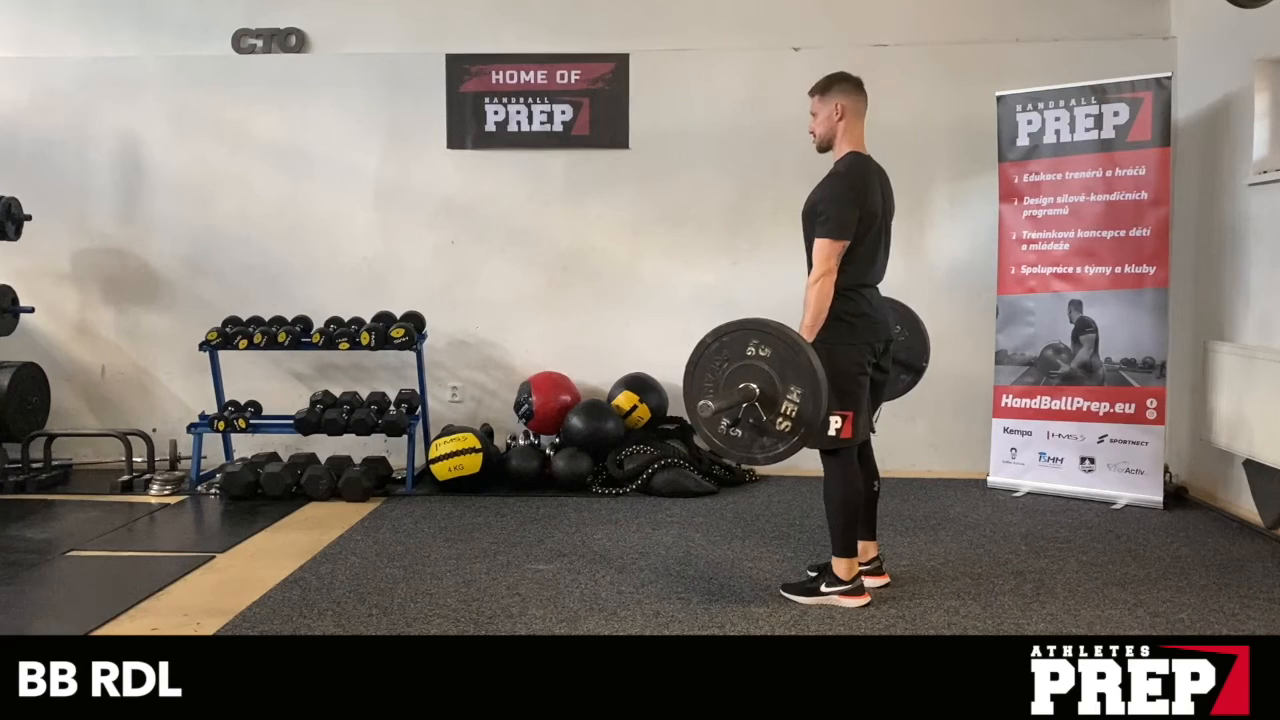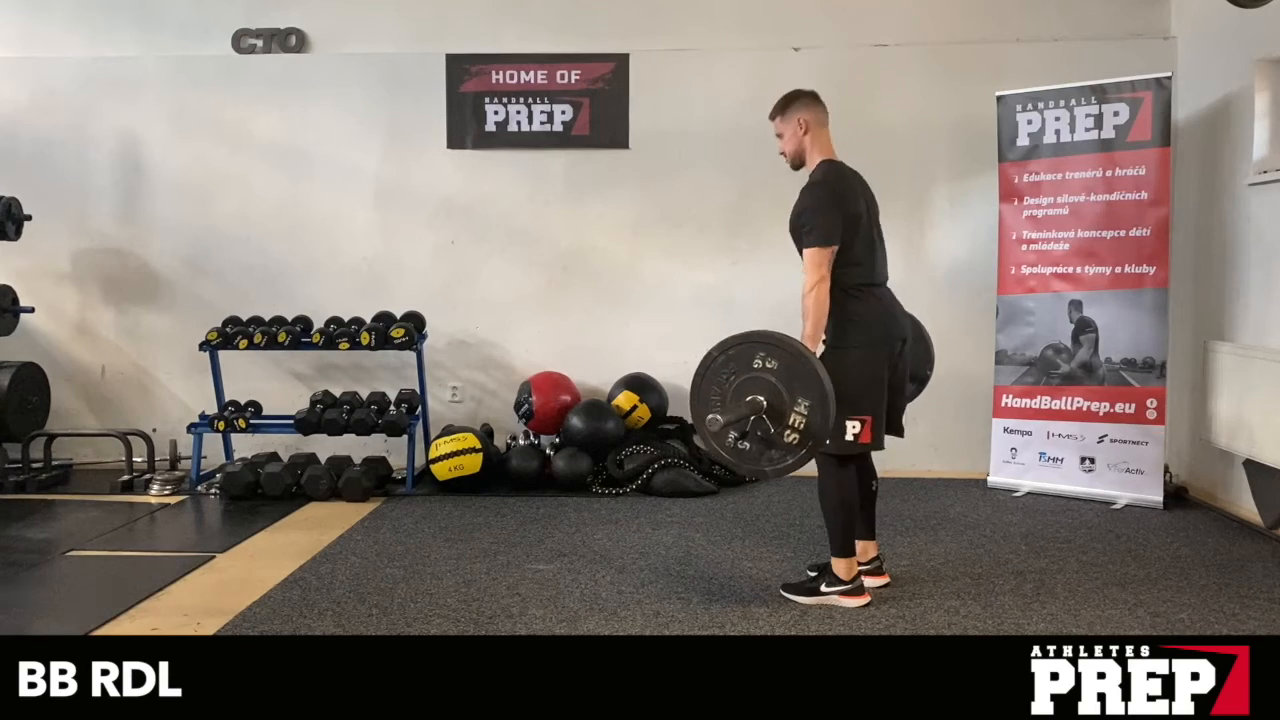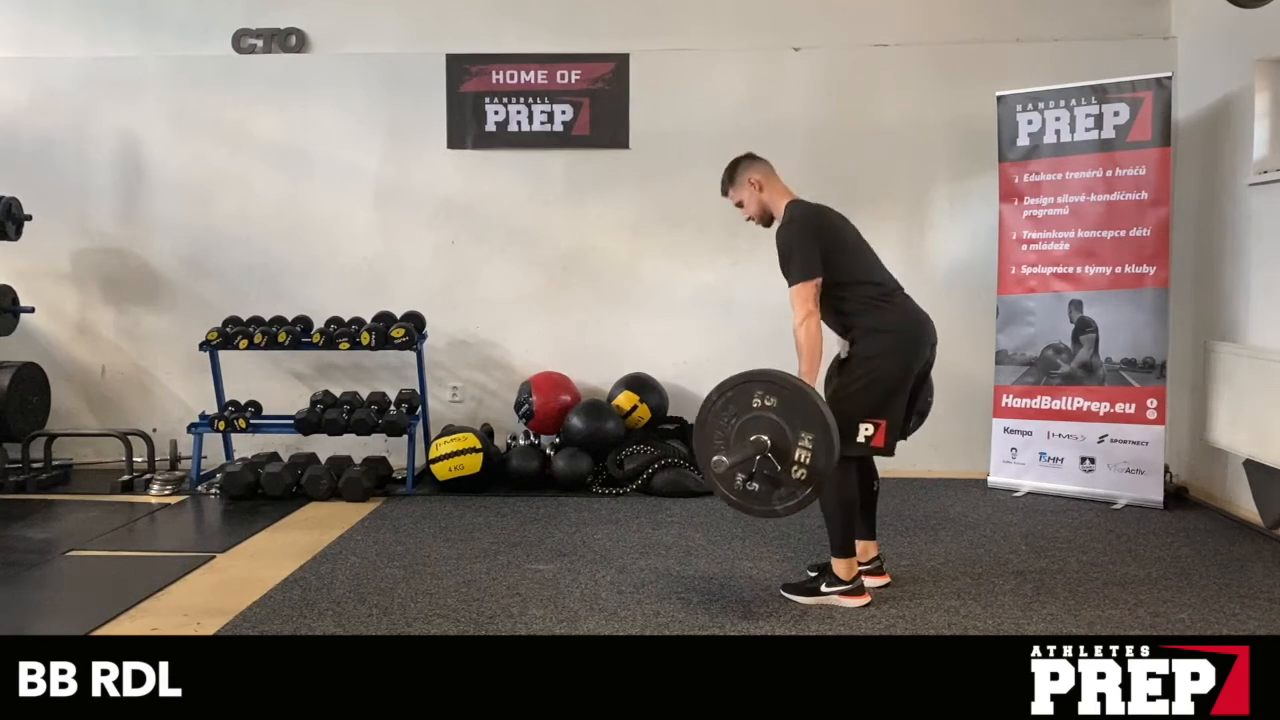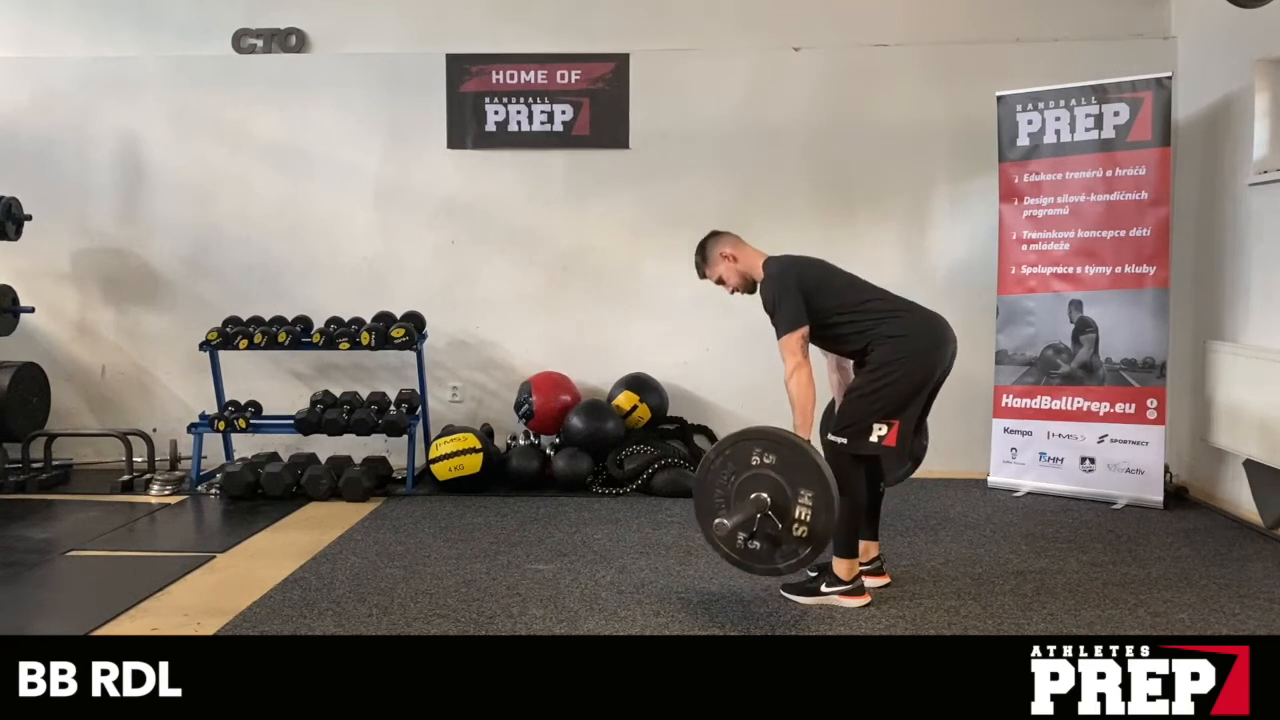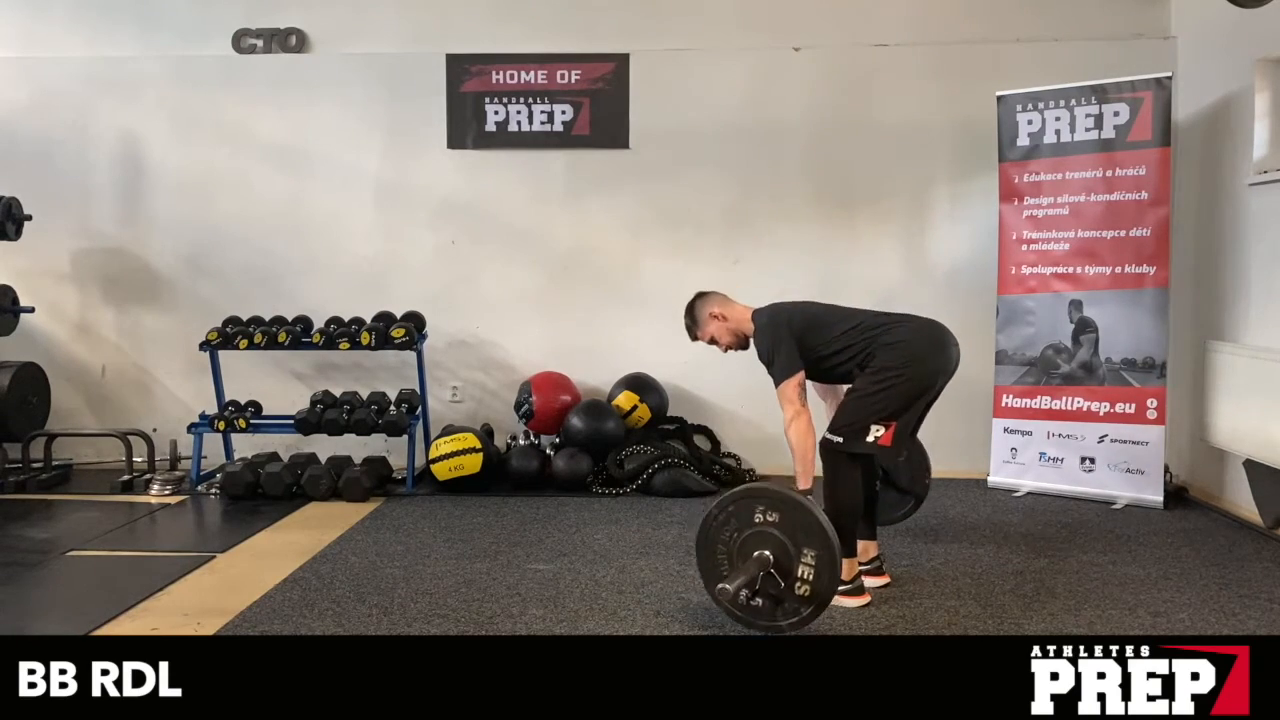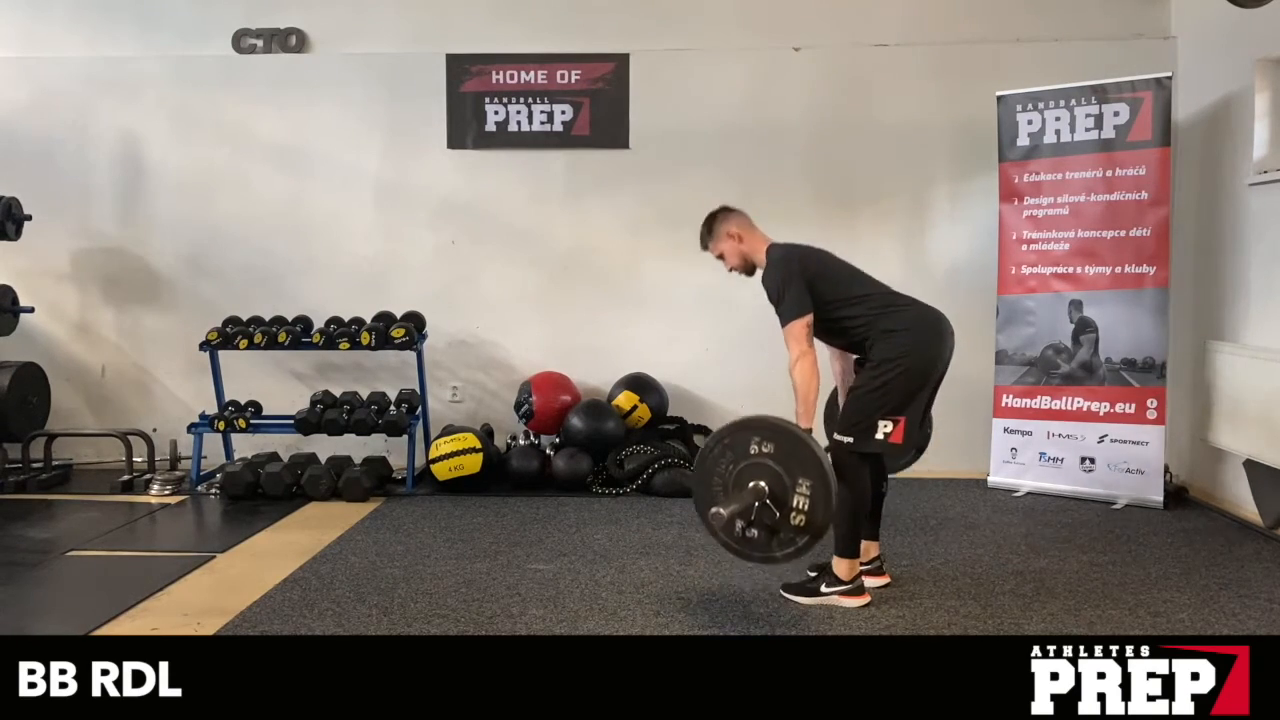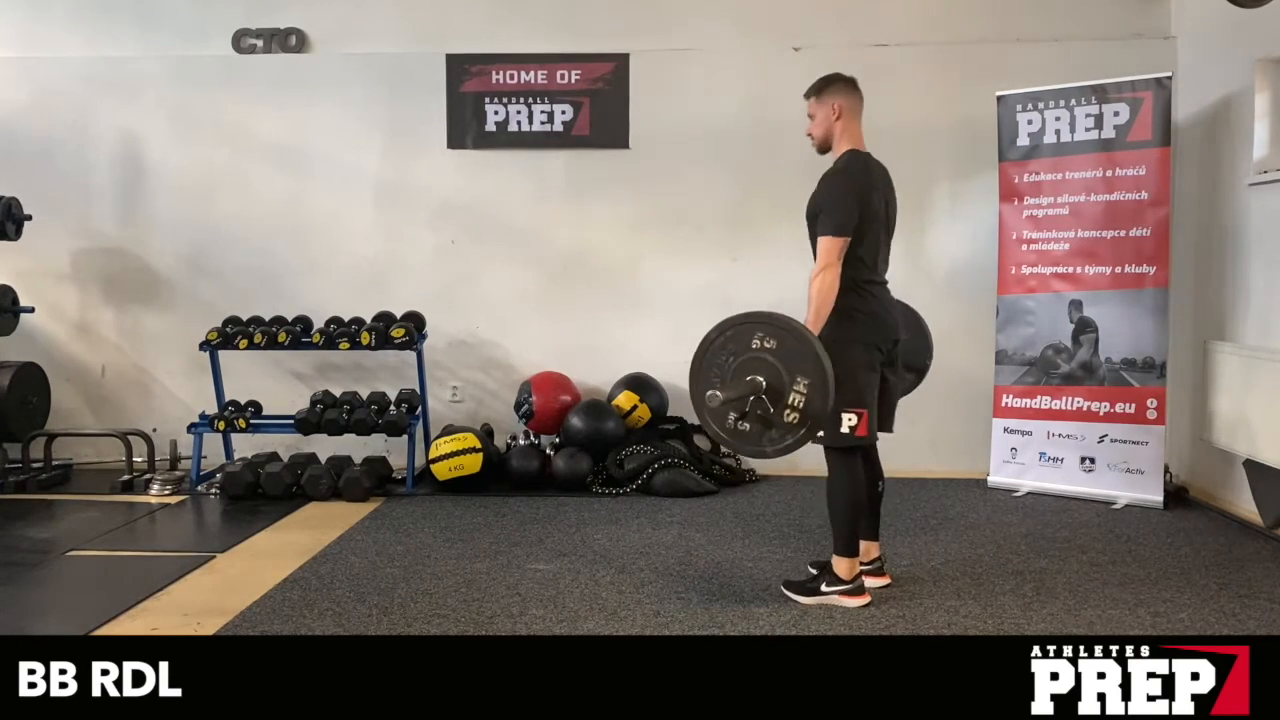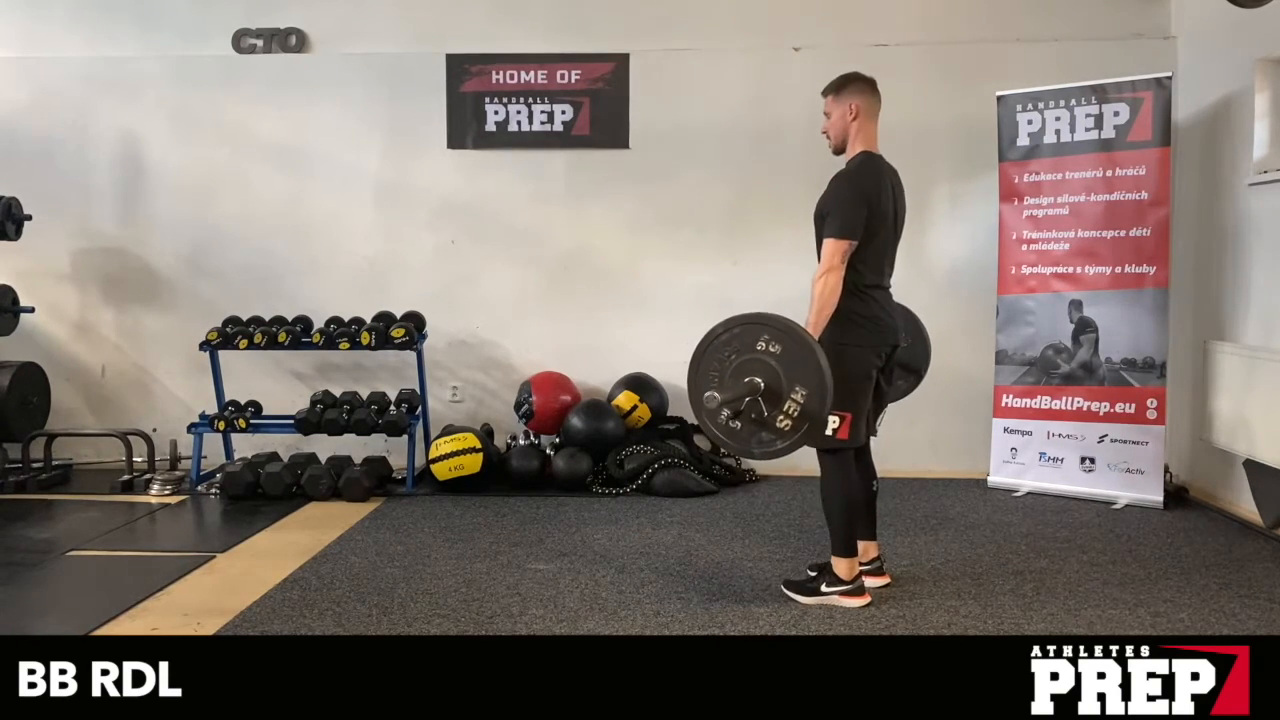
dt=0.4s
person 1, frame 1
left shoulder: (842, 181)
right shoulder: (874, 177)
left elbow: (825, 272)
left wrist: (800, 346)
left hip: (843, 333)
right hip: (870, 325)
left knee: (837, 451)
right knee: (854, 445)
left ankle: (844, 578)
right ankle: (867, 558)
person 1, frame 2
left shoulder: (819, 190)
right shoulder: (849, 181)
left elbow: (818, 281)
left wrist: (805, 356)
left hip: (859, 335)
right hip: (881, 326)
left knee: (832, 448)
right knee: (851, 447)
left ankle: (843, 579)
right ankle: (866, 557)
person 1, frame 3
left shoulder: (795, 227)
right shoulder: (814, 219)
left elbow: (807, 314)
right wrist: (847, 372)
left hip: (891, 341)
right hip: (913, 333)
left knee: (834, 448)
right knee: (852, 445)
left ankle: (843, 579)
right ankle: (867, 558)
person 1, frame 4
left shoulder: (777, 282)
right shoulder: (793, 273)
left elbow: (796, 367)
right elbow: (837, 352)
left wrist: (801, 444)
right wrist: (847, 413)
left hip: (910, 344)
right hip: (931, 338)
left knee: (843, 445)
right knee: (860, 442)
left ankle: (844, 579)
right ankle: (868, 558)
person 1, frame 5
left shoulder: (769, 330)
right shoulder: (784, 322)
left elbow: (796, 414)
right elbow: (833, 394)
left wrist: (803, 493)
left hip: (914, 355)
right hip: (932, 346)
left knee: (839, 447)
right knee: (853, 444)
left ankle: (845, 577)
right ankle: (868, 559)
person 1, frame 6
left shoulder: (779, 268)
right shoulder: (798, 260)
left elbow: (802, 355)
right elbow: (840, 336)
left wrist: (803, 432)
right wrist: (850, 401)
left hip: (909, 343)
right hip: (922, 335)
left knee: (849, 448)
right knee: (860, 450)
left ankle: (845, 576)
right ankle: (867, 560)
person 1, frame 7
left shoulder: (841, 178)
right shoulder: (874, 174)
left elbow: (828, 267)
left hip: (852, 330)
right hip: (878, 322)
left knee: (843, 447)
right knee: (859, 443)
left ankle: (844, 577)
right ankle: (869, 559)
person 1, frame 8
left shoulder: (851, 181)
right shoulder: (887, 178)
left elbow: (832, 270)
left wrist: (806, 343)
left hip: (850, 334)
right hip: (877, 327)
left knee: (835, 449)
right knee: (852, 446)
left ankle: (844, 578)
right ankle: (868, 558)
